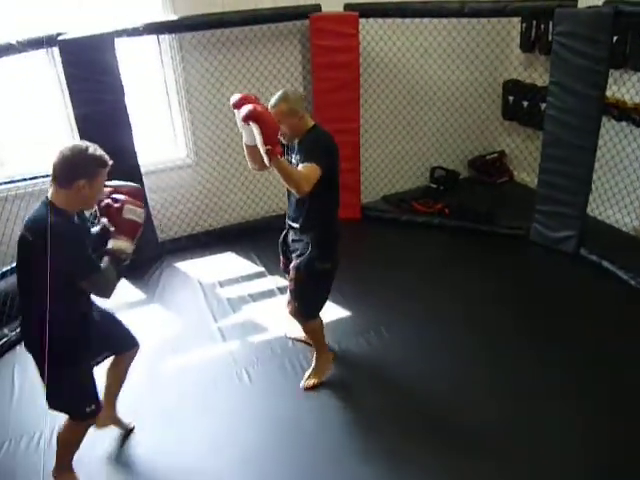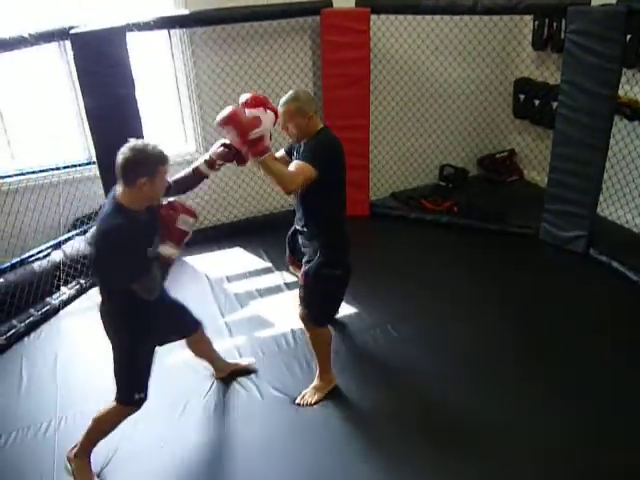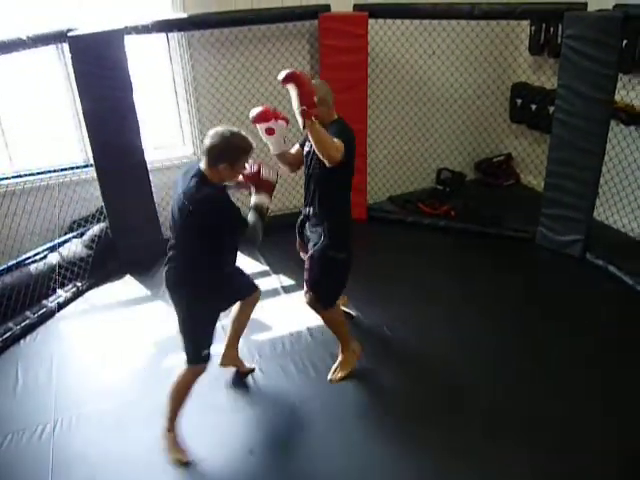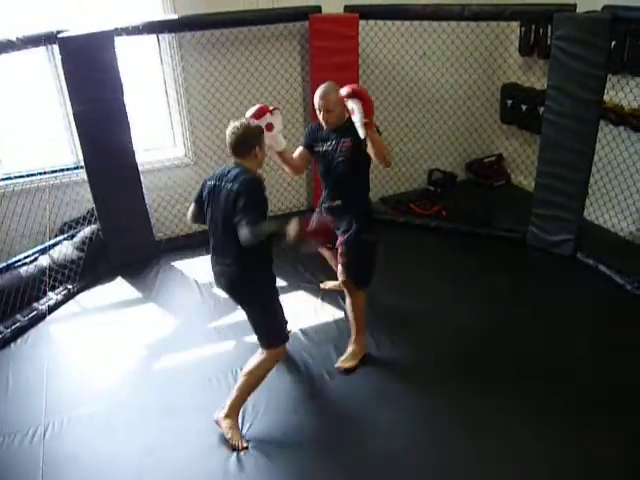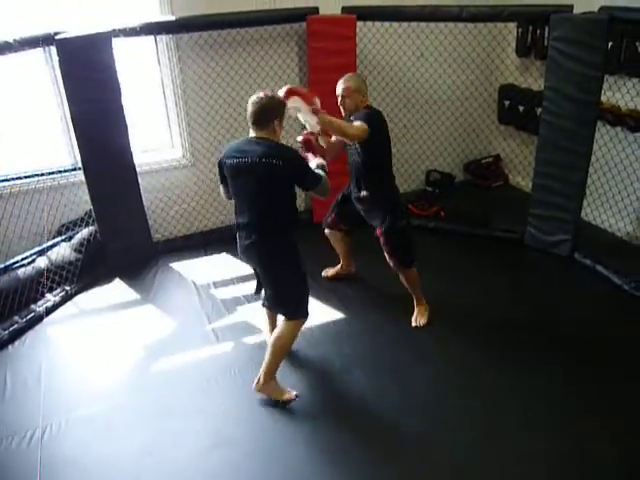
dt=0.3s
person 1, frame 1
left shoulder: (67, 213)
right shoulder: (50, 230)
left elbow: (85, 248)
right elbow: (103, 286)
left wrist: (110, 227)
right wrist: (123, 237)
left hip: (80, 315)
right hip: (56, 334)
left knee: (127, 347)
right knee: (82, 412)
left ankle: (108, 411)
person 1, frame 2
left shoulder: (127, 195)
right shoulder: (116, 231)
left elbow: (172, 188)
right elbow: (149, 289)
left wrist: (210, 162)
right wrist: (171, 242)
left hip: (151, 303)
right hip: (131, 319)
left knee: (195, 329)
right knee: (129, 402)
left ankle: (222, 367)
person 1, frame 3
left shoulder: (194, 171)
right shoulder: (211, 200)
right elbow: (252, 236)
left wrist: (246, 176)
right wrist: (260, 196)
left hip: (214, 267)
right hip: (190, 283)
left knee: (250, 293)
right knee: (197, 365)
left ankle: (231, 356)
right ankle: (170, 430)
person 1, frame 4
left shoulder: (217, 178)
right shoulder: (250, 184)
left elbow: (194, 217)
right elbow: (250, 234)
right wrist: (289, 231)
left hip: (224, 269)
right hip: (249, 276)
right knee: (274, 351)
left ankle: (274, 332)
right ankle: (228, 414)
person 1, frame 5
left shoulder: (229, 154)
right shoulder: (285, 157)
left elbow: (227, 194)
right elbow: (324, 191)
right wrist: (317, 164)
left hip: (246, 242)
right hip: (276, 245)
left knee: (274, 293)
right knee: (295, 317)
left ankle: (274, 336)
right ankle: (266, 380)
person 2, frame 1
left shoulder: (319, 142)
right shoulder: (293, 139)
left elbow: (301, 186)
right elbow: (260, 165)
left wrist: (272, 151)
right wrist: (249, 133)
left hip: (316, 236)
right hip: (297, 228)
left knee: (299, 306)
right knee: (297, 285)
left ankle: (322, 358)
right ankle: (311, 334)
person 2, frame 2
left shoulder: (325, 146)
right shoulder: (302, 141)
left elbow: (289, 184)
right elbow: (274, 165)
left wrist: (258, 147)
right wrist: (258, 137)
left hip: (326, 239)
right hip: (306, 230)
left knee: (310, 314)
right knee: (300, 269)
left ankle: (325, 378)
right ankle: (327, 304)
person 2, frame 3
left shoulder: (340, 131)
right shoulder: (309, 131)
left elbow: (331, 157)
right elbow: (294, 163)
left wrist: (306, 120)
right wrist: (277, 144)
left hip: (332, 224)
right hip: (313, 217)
left knee: (316, 297)
right knee: (311, 258)
left ankle: (349, 349)
right ankle: (333, 298)
person 2, frame 4
left shoulder: (359, 130)
right shoulder: (316, 130)
left elbow: (385, 161)
right elbow: (297, 167)
left wrist: (367, 128)
right wrist: (276, 140)
left hip: (355, 213)
right hip: (330, 206)
left knee: (350, 279)
right knee: (324, 244)
left ankle: (358, 342)
right ankle: (344, 278)
person 2, frame 5
left shoulder: (372, 118)
right shoulder: (345, 119)
left elbow: (351, 134)
right elbow: (334, 150)
left wrist: (316, 116)
left hip: (381, 198)
right hip: (356, 192)
left knee: (399, 259)
right knee: (333, 226)
left ankle: (420, 303)
right ankle: (346, 265)
